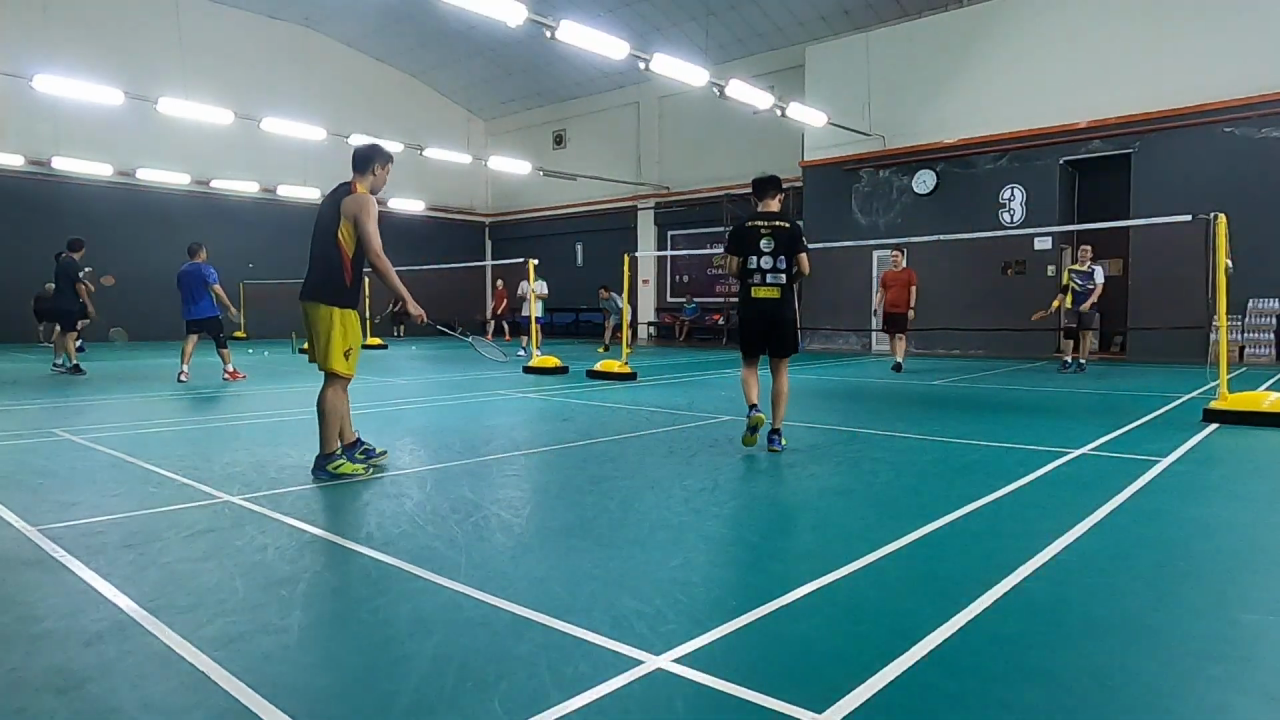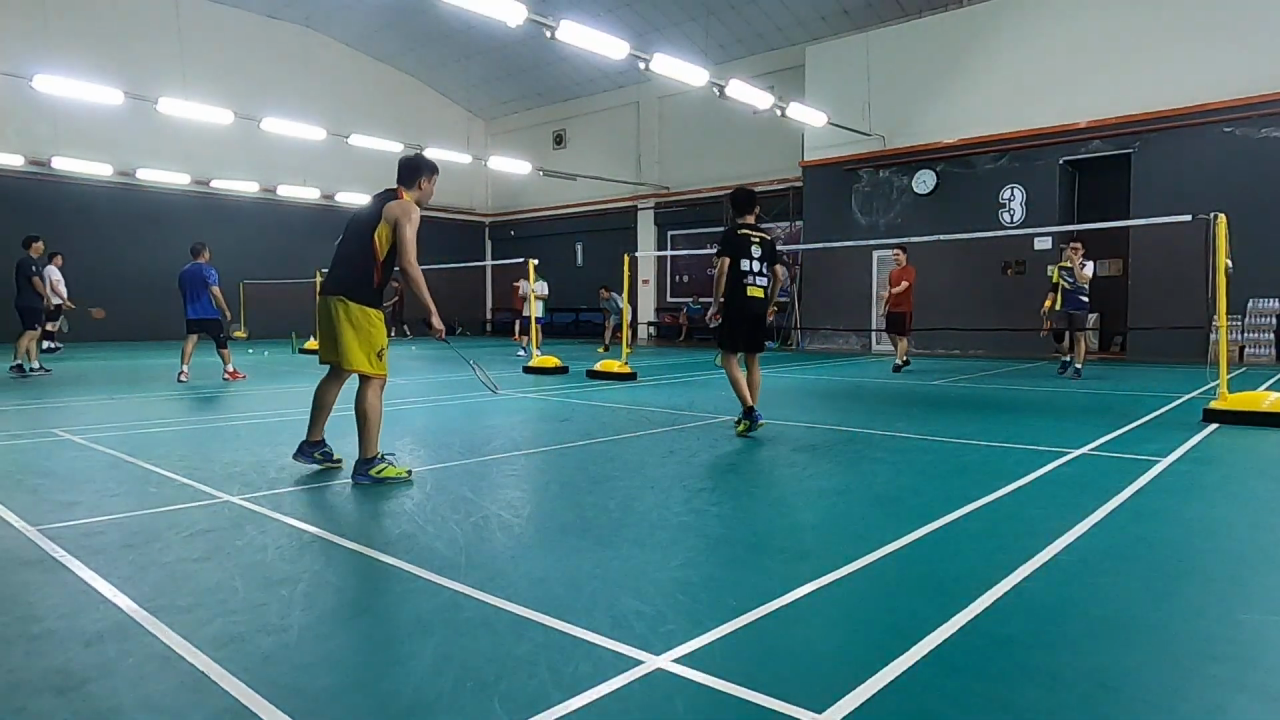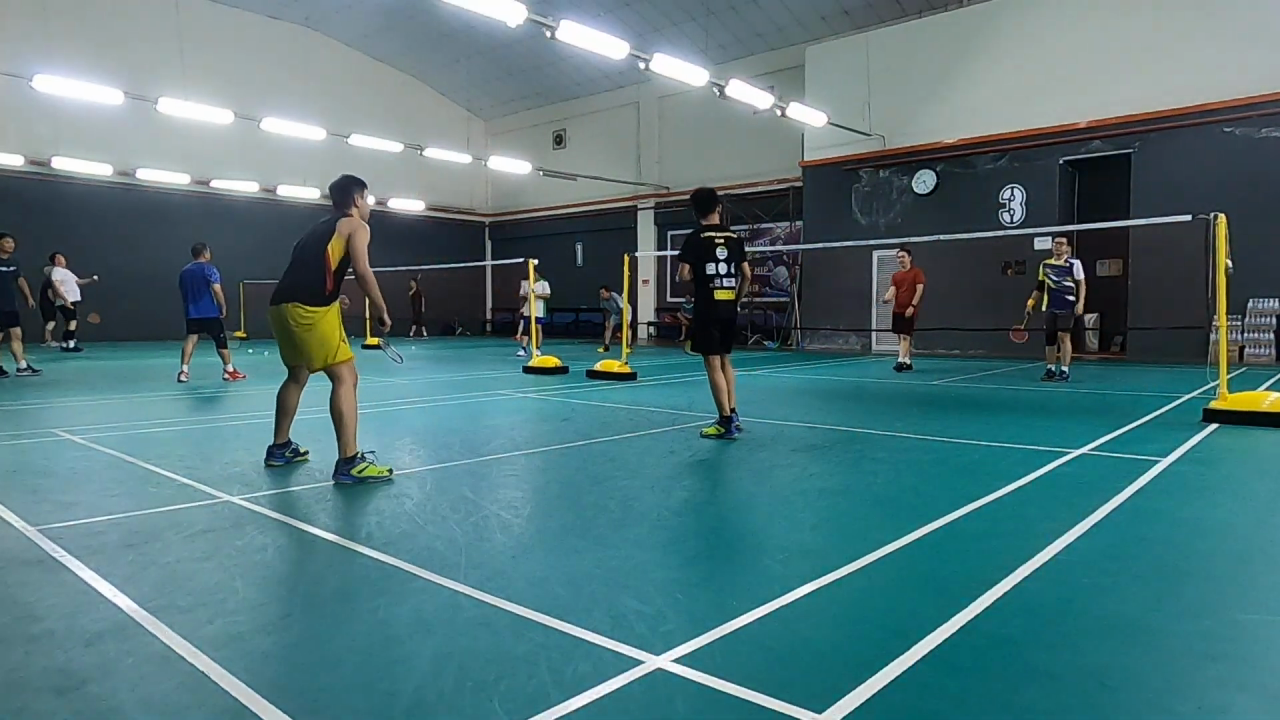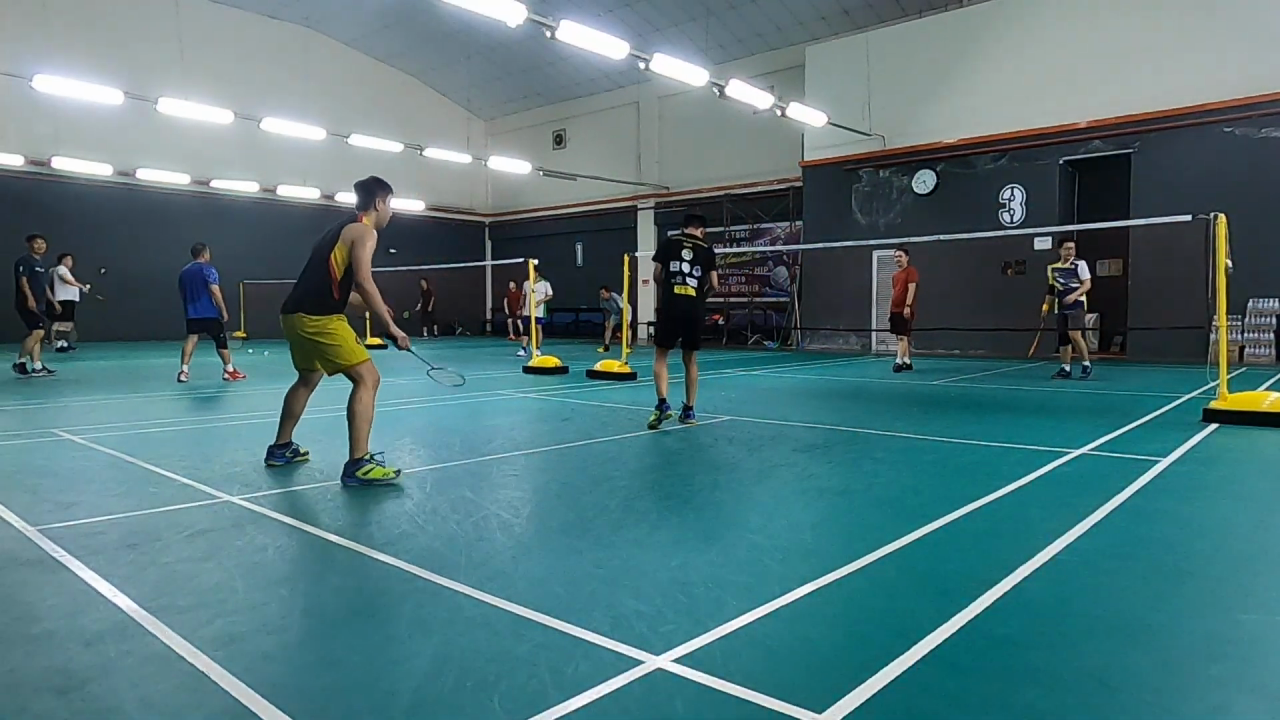
dt=1s
person 1, frame 1
left shoulder: (334, 197)
right shoulder: (362, 201)
right elbow: (376, 257)
right wrist: (408, 300)
left hip: (319, 296)
right hip: (335, 301)
left knee: (339, 376)
right knee: (337, 378)
left ankle: (349, 444)
right ankle: (328, 458)
person 1, frame 2
left shoulder: (376, 204)
right shoulder: (407, 209)
left elbow: (344, 248)
right elbow: (408, 264)
right wrist: (432, 312)
left hip: (333, 294)
right hip: (358, 302)
left knee: (338, 372)
right knee: (373, 379)
left ankle: (313, 444)
right ankle: (368, 463)
person 1, frame 3
left shoulder: (321, 228)
right shoulder: (356, 226)
right elbow: (362, 271)
left wrist: (330, 298)
right wrist: (382, 311)
left hip: (281, 304)
right hip: (307, 308)
left knee: (298, 374)
right knee: (345, 376)
left ankle: (280, 447)
right ankle: (349, 462)
person 1, frame 4
left shoulder: (341, 228)
right shoulder: (364, 231)
right elbow: (364, 282)
left wrist: (372, 308)
right wrist: (390, 326)
left hip: (295, 313)
right hip: (317, 317)
left knee: (309, 378)
right knee: (367, 379)
left ankle: (281, 447)
right ankle: (358, 462)
person 2, frame 1
left shoulder: (742, 228)
right shoulder: (791, 228)
left elbow: (733, 269)
right elbow: (804, 269)
left hip: (751, 306)
right hip: (782, 307)
left knee: (749, 364)
right knee: (779, 370)
left ankle: (753, 409)
right ankle: (776, 434)
person 2, frame 2
left shoulder: (731, 234)
right shoulder: (767, 239)
left elbow: (722, 270)
right elbow: (778, 277)
left wrist: (716, 304)
right wrist: (769, 305)
left hip: (737, 305)
right hip: (759, 307)
left knee: (730, 361)
right knee: (752, 361)
left ankle: (751, 412)
right ankle: (749, 414)
person 2, frame 3
left shoulder: (695, 238)
right shoulder: (734, 238)
left elbow: (683, 275)
right elbow: (746, 276)
left hip: (707, 308)
right hip: (730, 308)
left knee: (713, 364)
right knee: (725, 361)
left ankle: (726, 422)
right ankle: (732, 414)
person 2, frame 4
left shoulder: (668, 243)
right shoulder: (706, 249)
left elbow: (657, 275)
right elbow: (714, 284)
left hip: (670, 305)
right hip: (695, 308)
left knee: (661, 357)
right knee: (690, 359)
left ankle: (662, 403)
right ankle: (689, 410)
